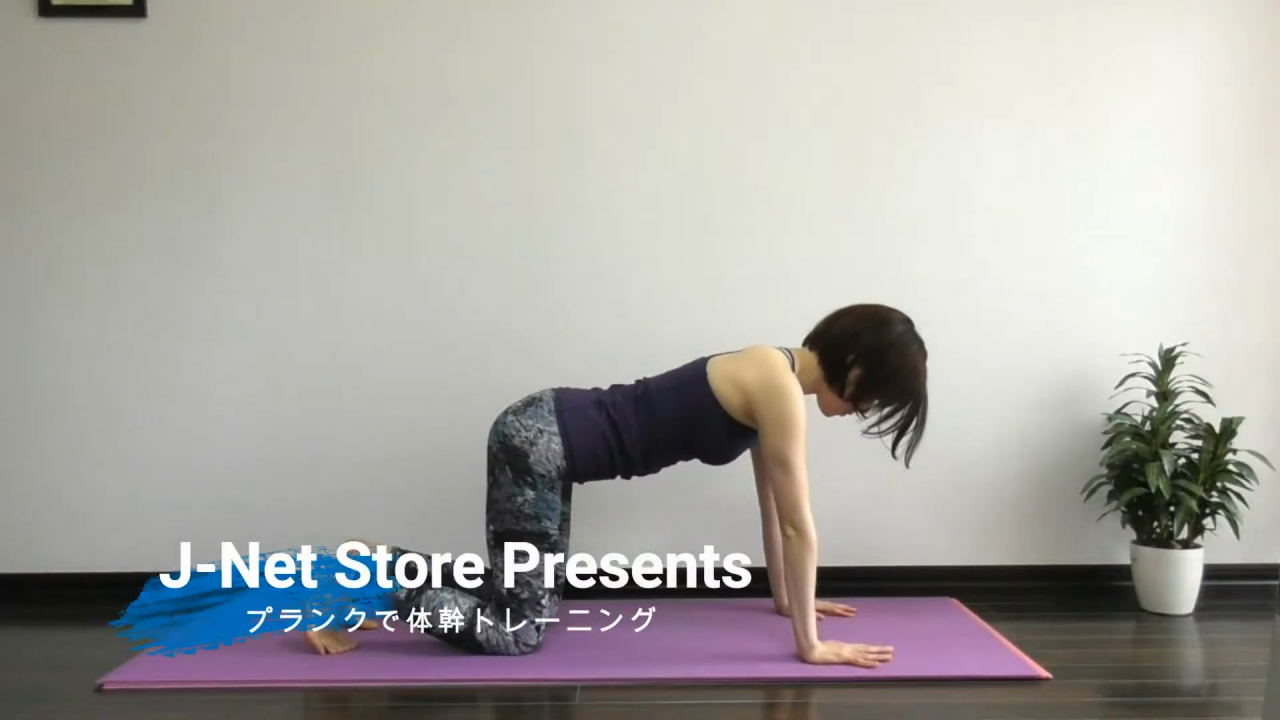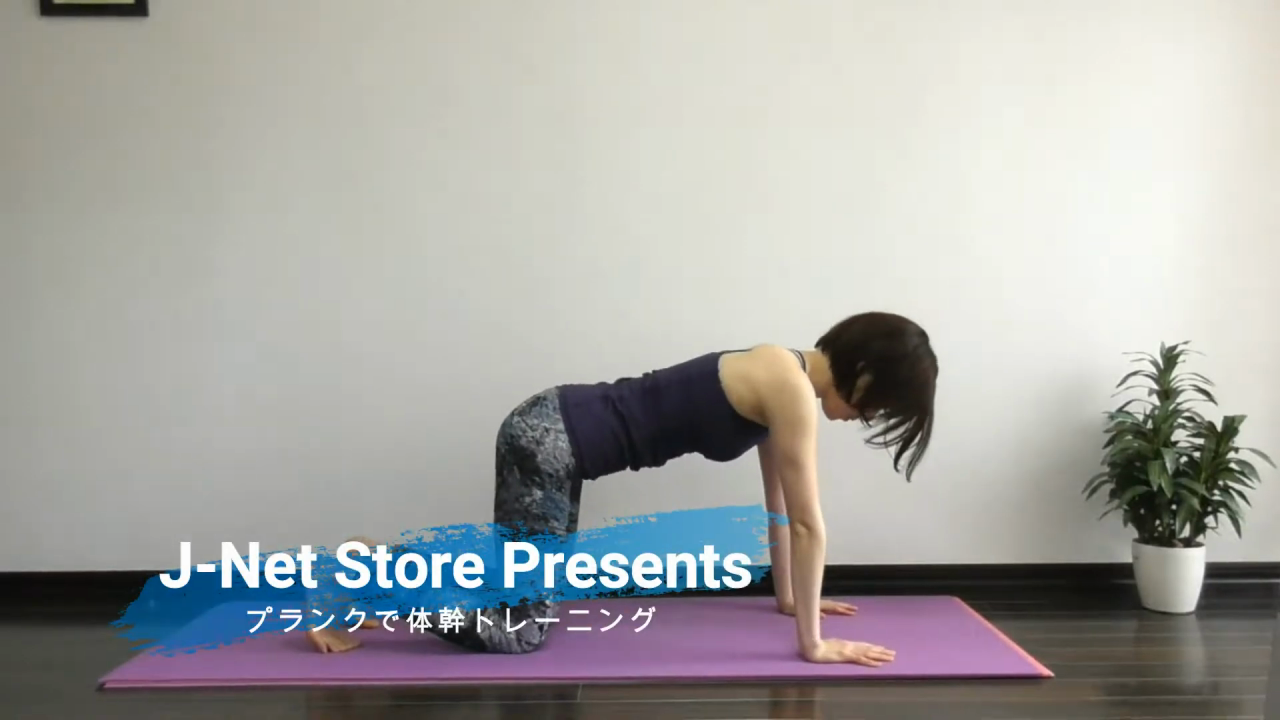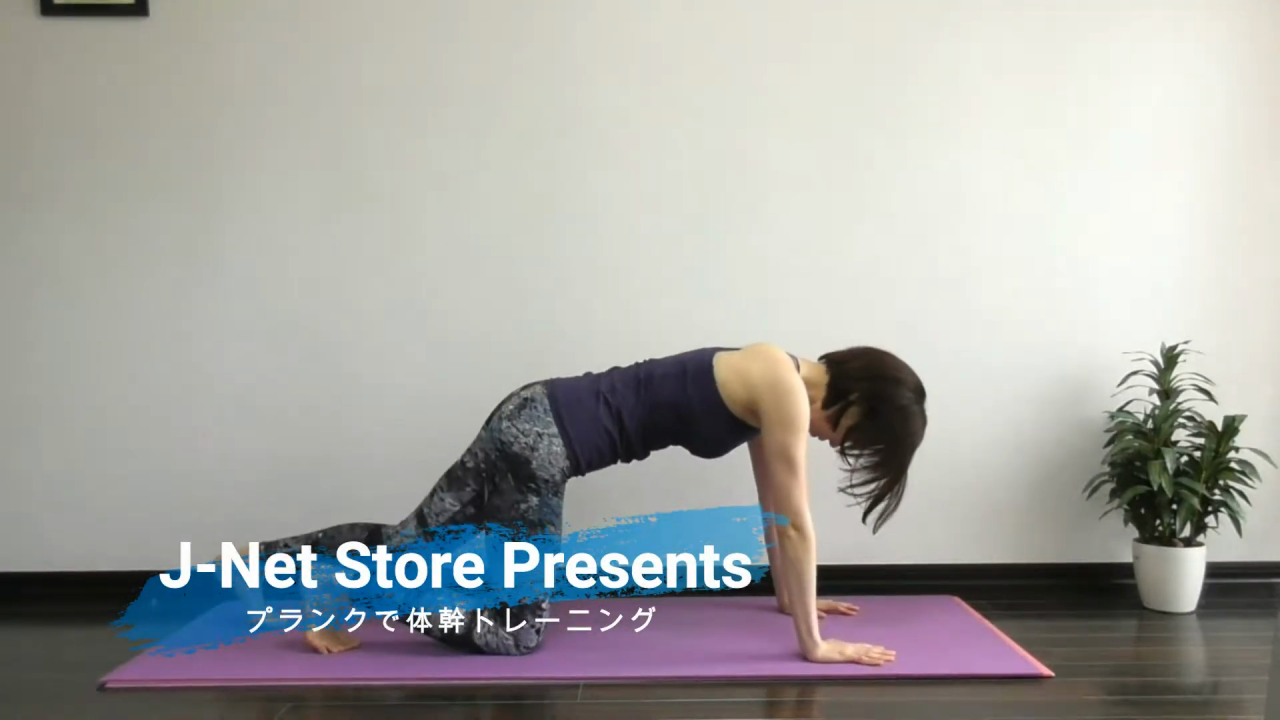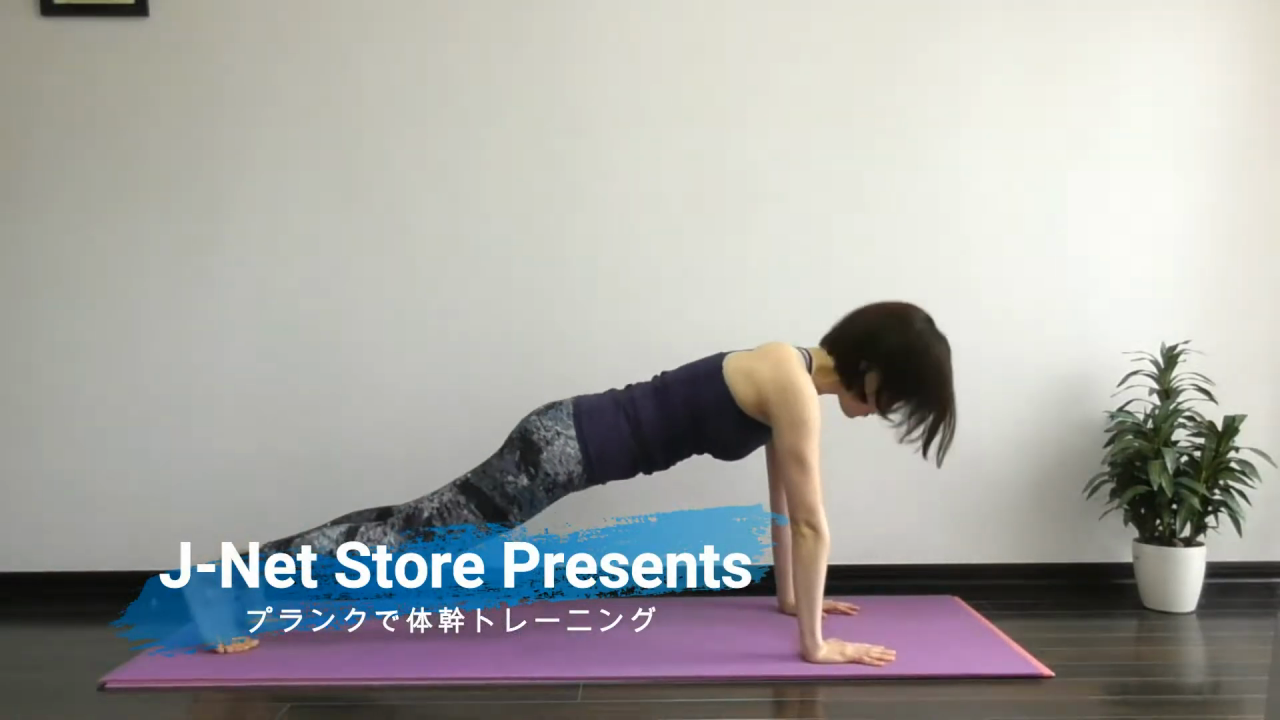
dt=1s
person 1, frame 1
left shoulder: (773, 375)
right shoulder: (780, 390)
left elbow: (772, 507)
right elbow: (797, 528)
left wrist: (787, 599)
right wrist: (811, 645)
left hip: (548, 438)
right hip: (537, 443)
left knee: (531, 599)
right knee: (516, 633)
person 1, frame 2
left shoulder: (780, 378)
right shoulder: (793, 388)
left elbow: (778, 499)
right elbow: (806, 523)
left wrist: (789, 595)
right wrist: (813, 642)
left hip: (556, 435)
right hip: (543, 441)
left knee: (529, 594)
right knee: (518, 630)
person 1, frame 3
left shoulder: (772, 384)
right shoulder: (788, 392)
left elbow: (772, 509)
right elbow: (795, 524)
left wrist: (791, 596)
right wrist: (815, 642)
left hip: (533, 418)
right hip: (541, 443)
left knee: (413, 539)
right knee: (514, 632)
left ankle: (255, 564)
person 1, frame 4
left shoulder: (791, 371)
right shoulder: (795, 388)
left elbow: (783, 502)
right elbow: (811, 522)
left wrist: (791, 597)
right wrist: (815, 642)
left hip: (576, 439)
right hip: (564, 447)
left knee: (417, 524)
right knee: (414, 534)
